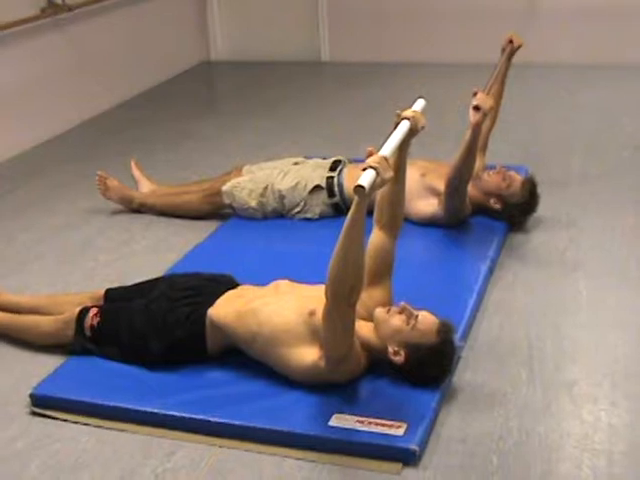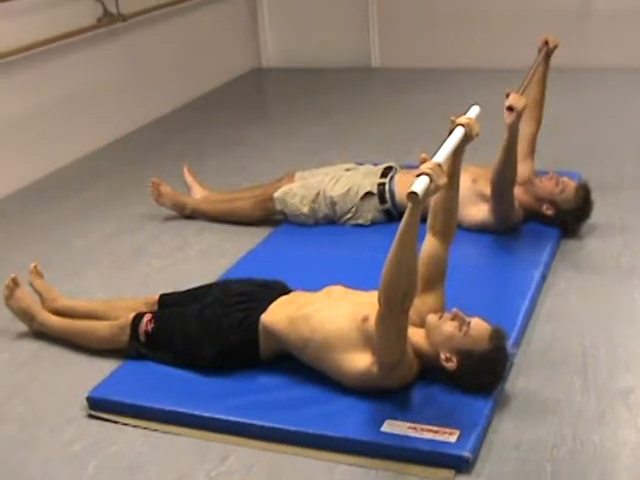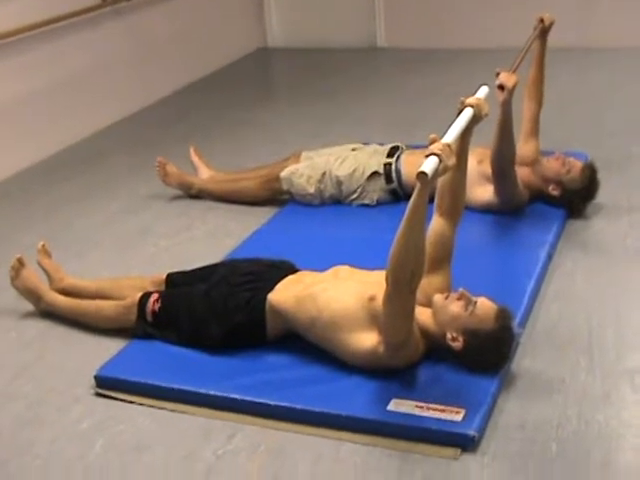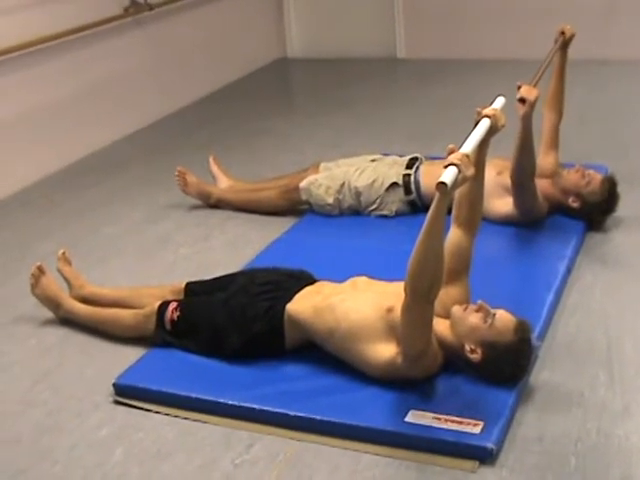
dt=0.7s
person 1, frame 1
left shoulder: (343, 361)
right shoulder: (374, 313)
left elbow: (340, 297)
right elbow: (386, 232)
left wrist: (361, 200)
right wrist: (404, 149)
left hip: (193, 328)
right hip: (225, 289)
left knee: (77, 325)
right knee: (98, 301)
person 1, frame 2
left shoulder: (395, 367)
right shoulder: (426, 317)
left elbow: (391, 304)
right elbow: (440, 239)
left wrist: (414, 206)
right wrist: (457, 156)
left hip: (247, 334)
right hip: (275, 294)
left knee: (130, 331)
right knee: (151, 304)
left ankle: (41, 319)
right ankle: (57, 304)
person 1, frame 3
left shoulder: (401, 347)
right shoulder: (433, 297)
left elbow: (398, 283)
right elbow: (447, 219)
left wrist: (423, 185)
right wrist: (465, 135)
left hip: (254, 312)
right hip: (282, 274)
left knee: (137, 309)
right knee: (161, 284)
left ankle: (48, 299)
right ankle: (66, 283)
person 1, frame 4
left shoulder: (420, 358)
right shoulder: (452, 308)
left elbow: (418, 293)
right elbow: (465, 230)
left wrist: (443, 195)
right wrist: (482, 146)
left hip: (272, 324)
right hip: (301, 284)
left knee: (156, 318)
right knee: (181, 292)
left ankle: (68, 306)
right ankle: (85, 291)
person 2, frame 1
left shoulder: (456, 208)
right shoulder: (475, 175)
right elbow: (487, 116)
left wrist: (473, 130)
right wrist: (506, 60)
left hip: (324, 192)
right hip: (332, 167)
left knee: (222, 195)
right knee: (237, 175)
left ankle: (137, 199)
right ankle: (152, 190)
person 2, frame 2
left shoulder: (507, 215)
right shoulder: (524, 180)
left elbow: (500, 186)
right elbow: (533, 124)
left wrist: (509, 127)
right wrist: (545, 62)
left hip: (375, 199)
right hip: (382, 174)
left knee: (274, 203)
right knee: (286, 181)
left ankle: (188, 205)
right ankle: (205, 197)
person 2, frame 3
left shoulder: (513, 196)
right shoulder: (529, 160)
left elbow: (498, 167)
right elbow: (534, 105)
left wrist: (503, 105)
right wrist: (542, 42)
left hip: (382, 179)
right hip: (390, 154)
left knee: (280, 182)
right knee: (294, 162)
left ankle: (195, 185)
right ankle: (212, 176)
person 2, frame 4
left shoulder: (531, 207)
right shoulder: (549, 174)
left elbow: (519, 179)
right elbow: (554, 118)
left wrist: (525, 118)
right wrist: (563, 54)
left hip: (400, 190)
right hip: (407, 165)
left knee: (299, 192)
right knee: (313, 171)
left ankle: (215, 195)
right ankle: (230, 186)
